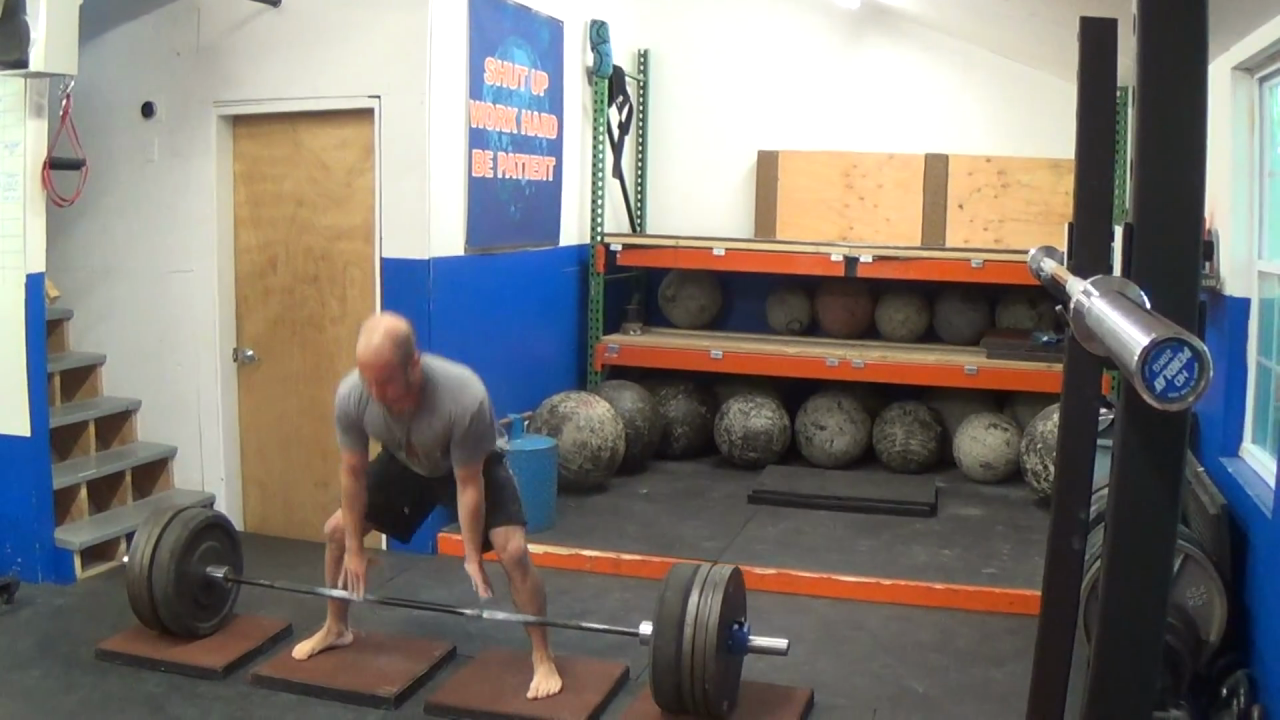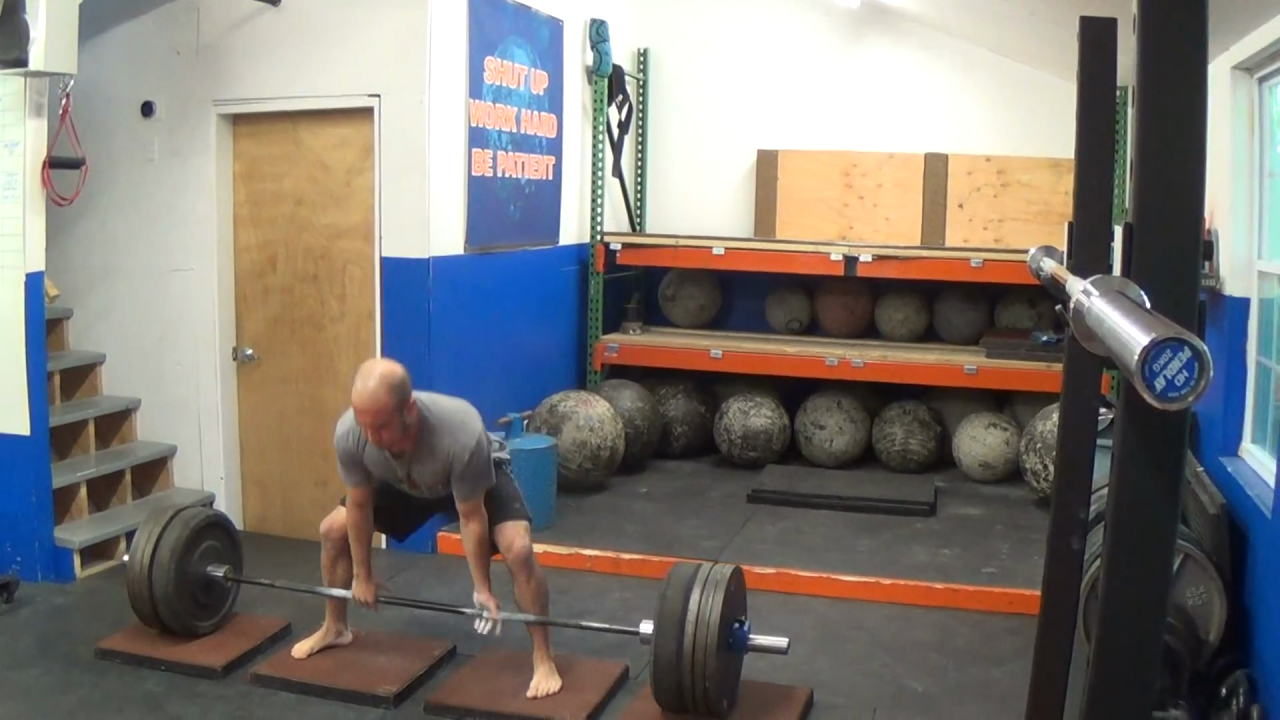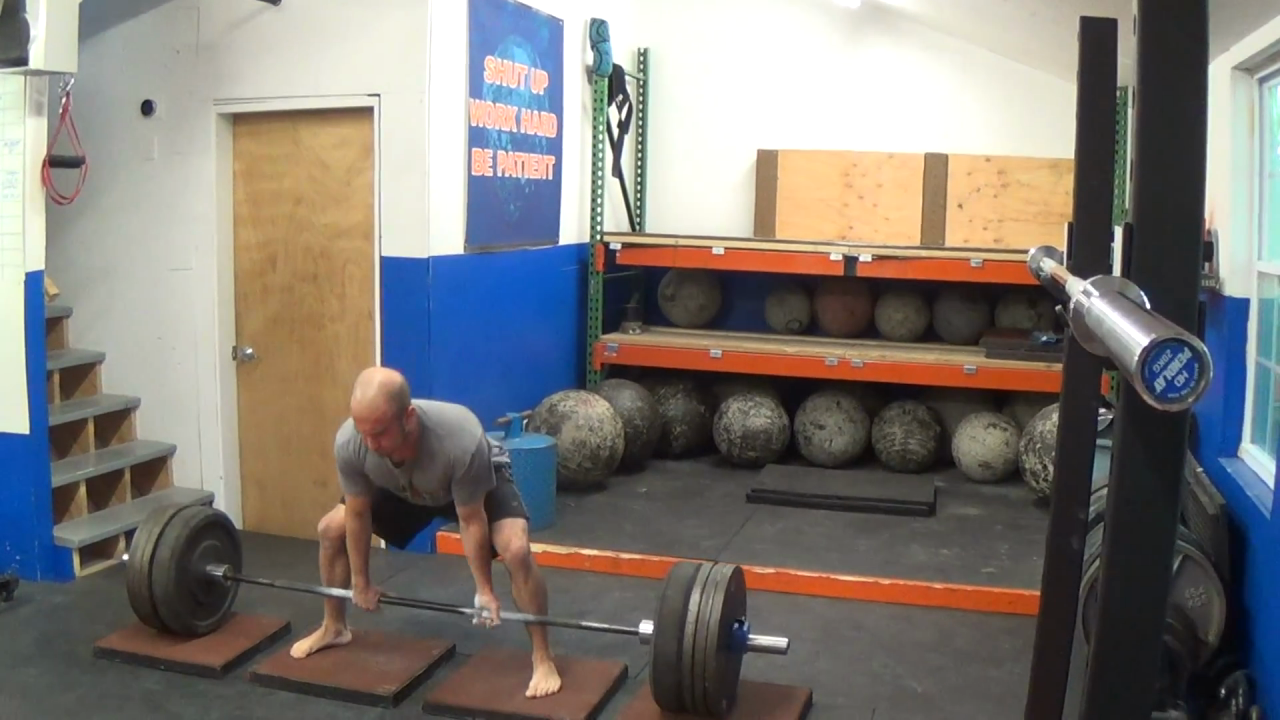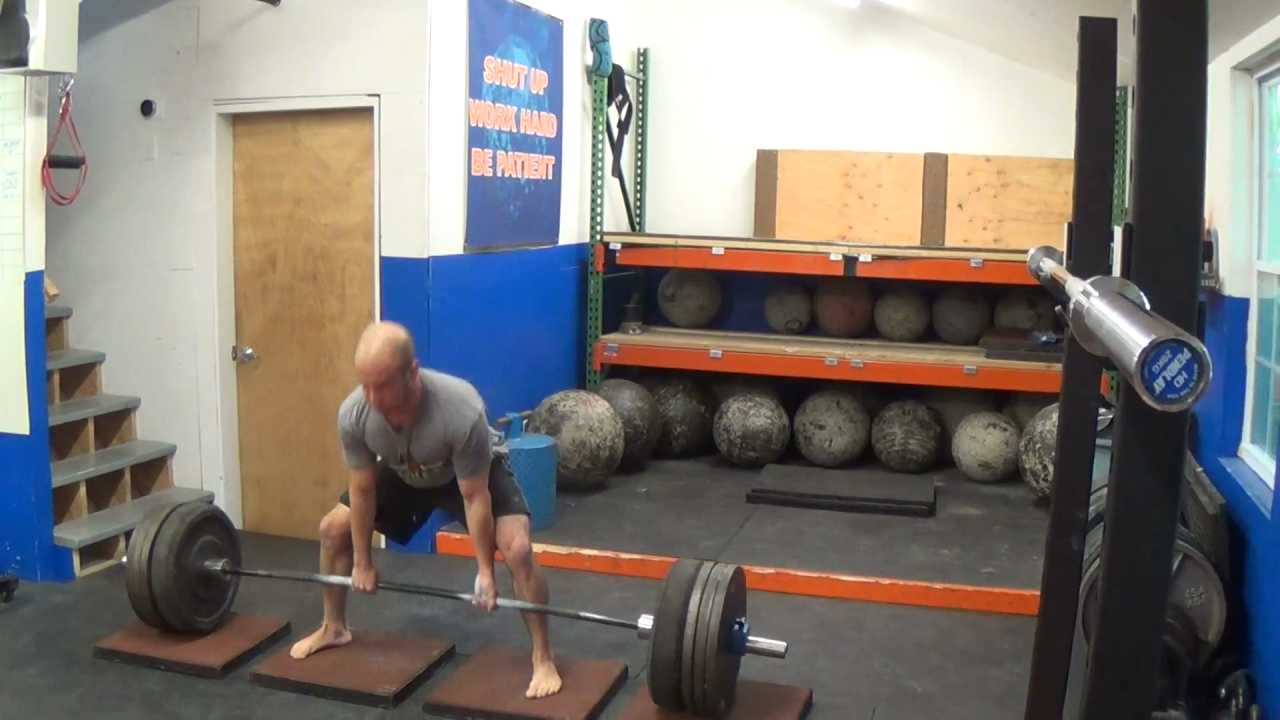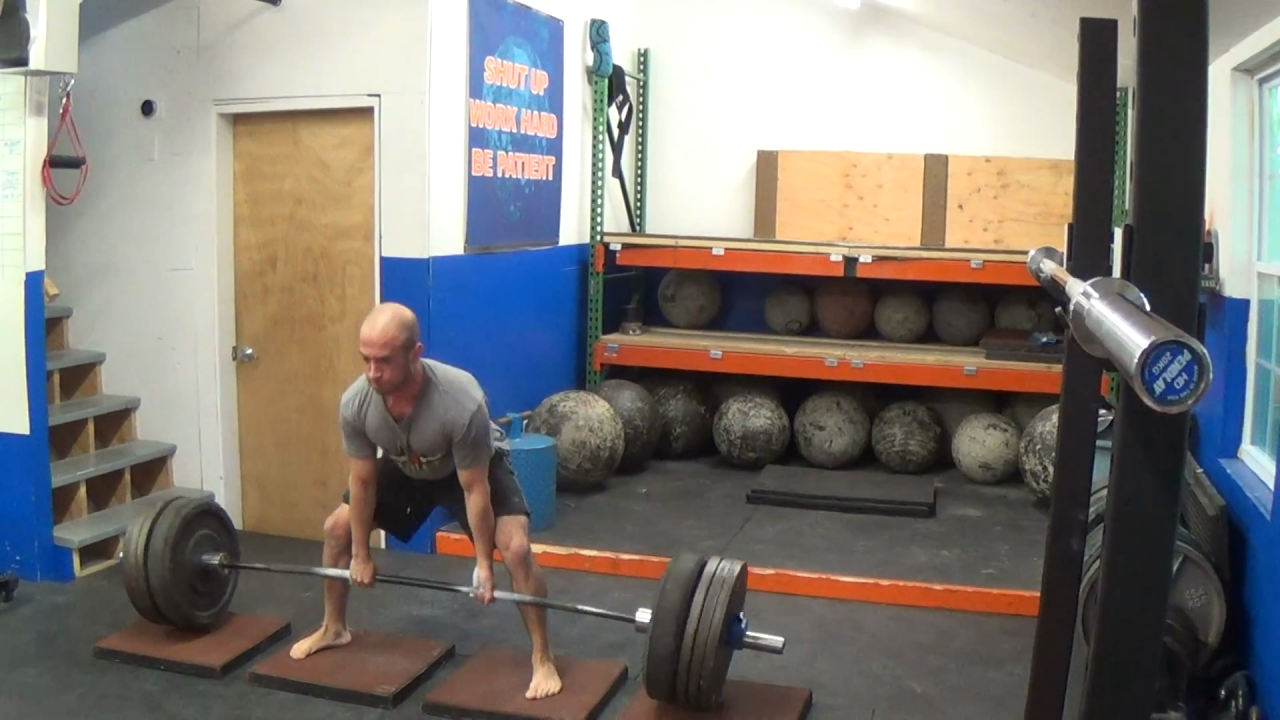
dt=0.1s
person 1, frame 1
left shoulder: (464, 399)
right shoulder: (351, 395)
left elbow: (471, 485)
right elbow: (353, 472)
left wrist: (472, 558)
right wrist: (353, 548)
left hip: (476, 470)
right hip: (403, 467)
left knee: (513, 550)
right knee: (336, 534)
left ankle: (543, 659)
right ankle: (336, 628)
person 1, frame 2
left shoulder: (462, 435)
right shoulder: (348, 435)
left elbow: (471, 517)
right elbow: (359, 506)
left wrist: (482, 587)
right wrist: (362, 574)
left hip: (479, 476)
left knee: (518, 550)
right knee: (333, 532)
left ankle: (543, 659)
right ankle: (335, 628)
person 1, frame 3
left shoulder: (462, 440)
right shoulder: (349, 443)
left elbow: (471, 521)
right elbow: (358, 514)
left wrist: (484, 589)
right wrist: (361, 582)
left hip: (480, 480)
left knee: (516, 550)
right knee: (331, 530)
left ankle: (542, 659)
right ankle: (333, 628)
person 1, frame 4
left shoulder: (463, 413)
right shoulder: (352, 414)
left elbow: (475, 497)
right elbow: (362, 490)
left wrist: (485, 572)
right wrist: (363, 563)
left hip: (476, 471)
right hip: (404, 473)
left knee: (516, 549)
right knee: (334, 529)
left ankle: (542, 659)
right ankle: (333, 628)
person 1, frame 5
left shoulder: (463, 402)
right shoulder: (355, 404)
left elbow: (474, 488)
right elbow: (362, 480)
left wrist: (483, 563)
right wrist: (361, 555)
left hip: (478, 465)
right hip: (404, 468)
left knee: (516, 548)
right knee: (337, 529)
left ankle: (542, 658)
right ankle: (334, 628)
